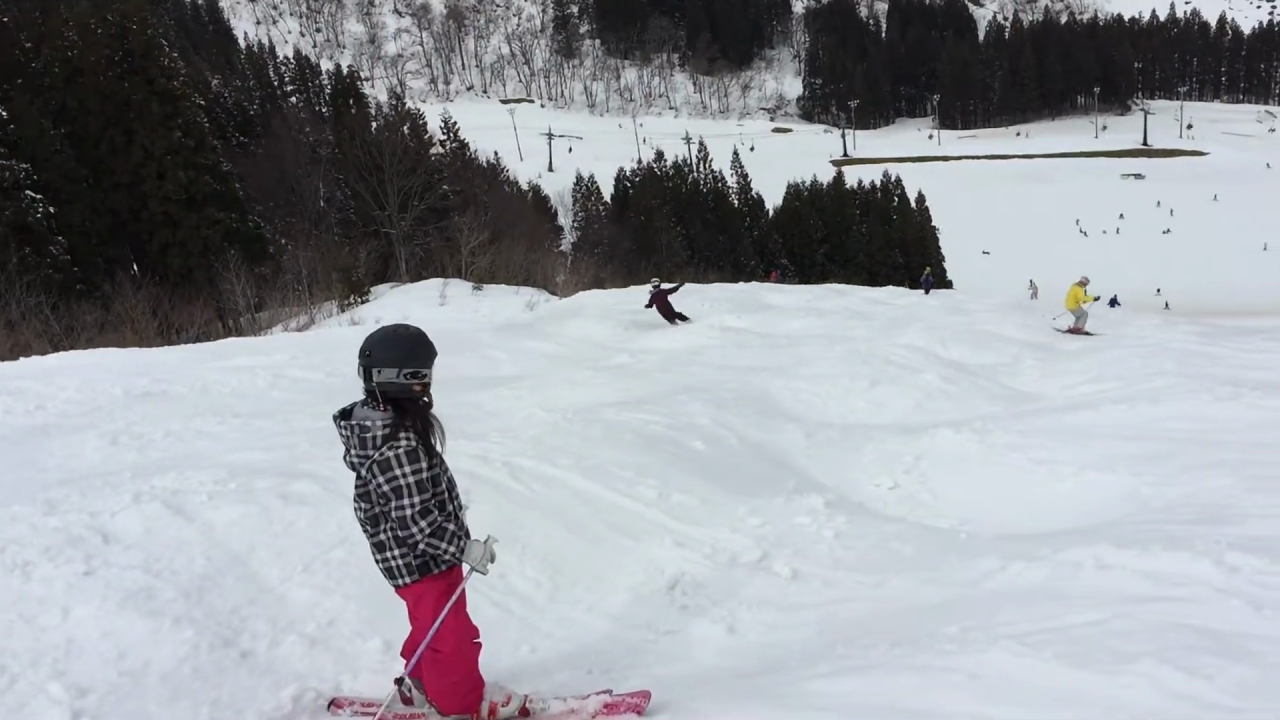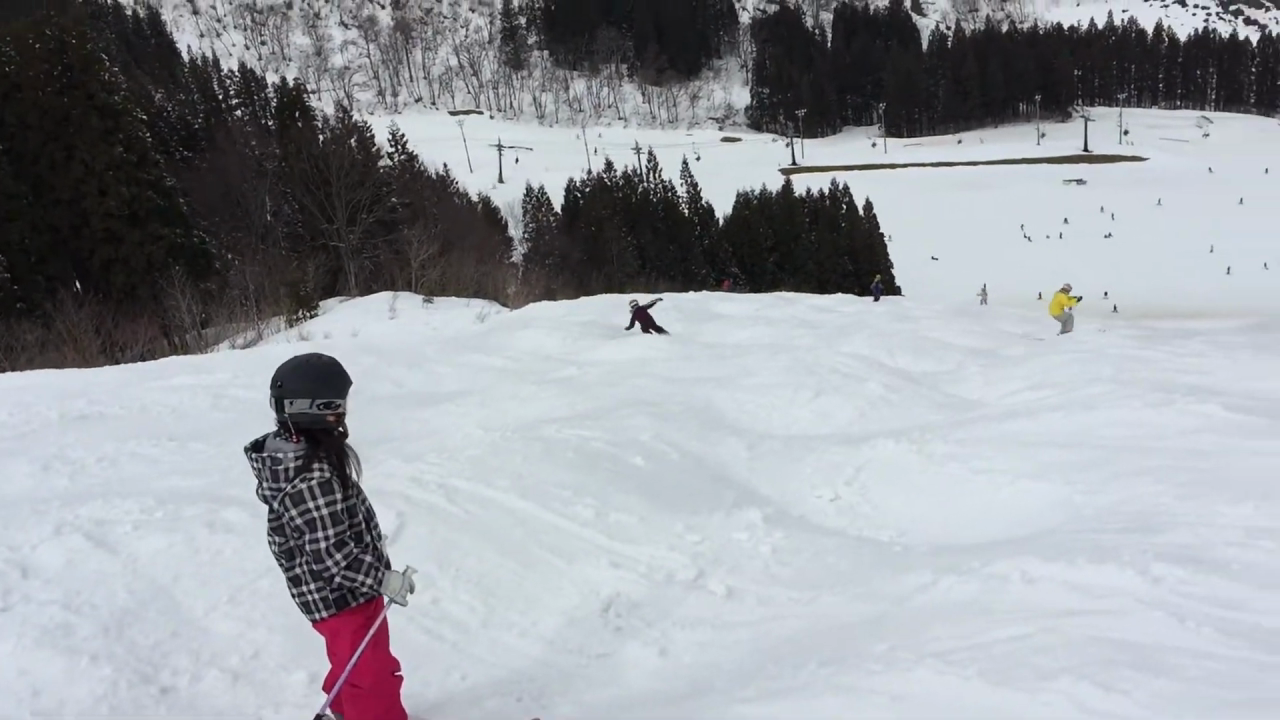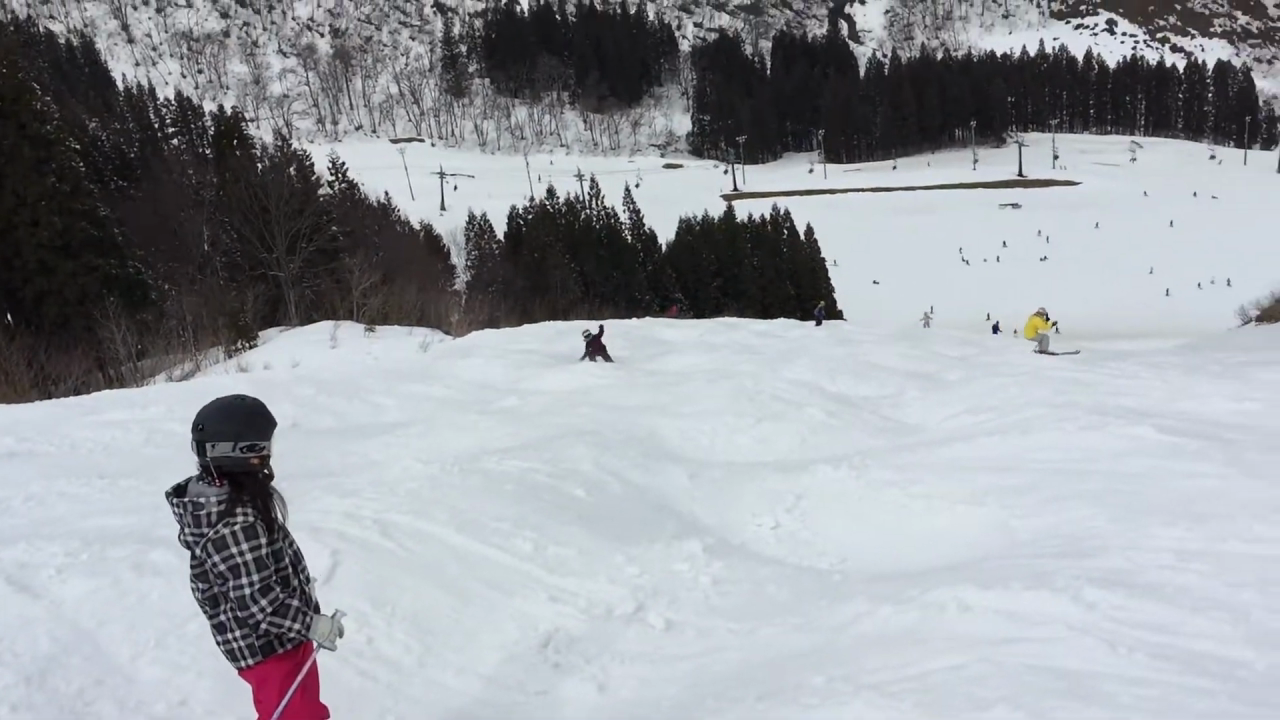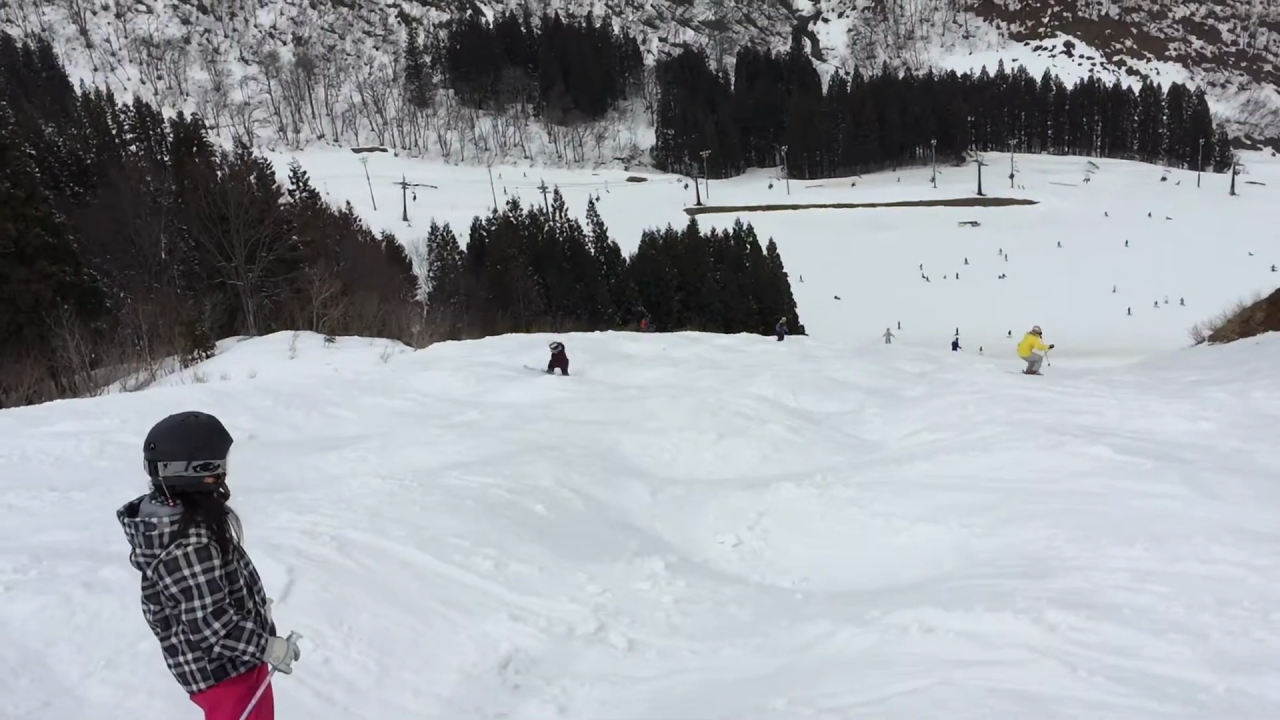
dt=0.3s
person 1, frame 1
left shoulder: (378, 422)
right shoulder: (400, 448)
right elbow: (416, 522)
right wrist: (465, 548)
left hip: (414, 558)
right hip: (422, 562)
left knee: (433, 627)
right knee: (450, 634)
left ankle: (422, 686)
person 1, frame 2
left shoulder: (296, 452)
right shoulder: (312, 480)
right elbow: (332, 555)
right wrist: (384, 581)
left hip: (340, 591)
right hip: (340, 597)
left knee: (356, 664)
right knee: (370, 674)
person 1, frame 3
left shoulder: (219, 496)
right shoulder: (236, 524)
right elbow: (257, 603)
right wrist: (312, 625)
left hip: (270, 639)
right hip: (270, 644)
person 1, frame 4
left shoulder: (174, 513)
right shoulder: (190, 544)
right elbow: (209, 623)
right wrist: (267, 647)
left hip: (235, 655)
right hip: (222, 667)
